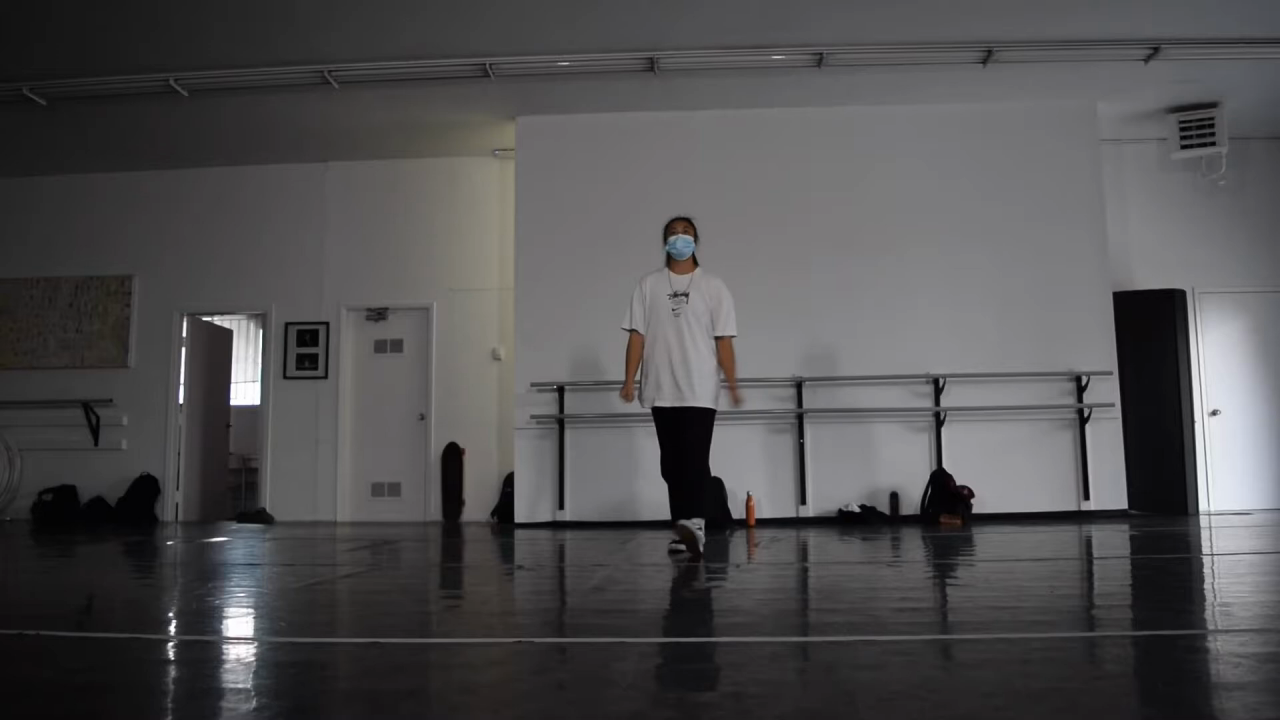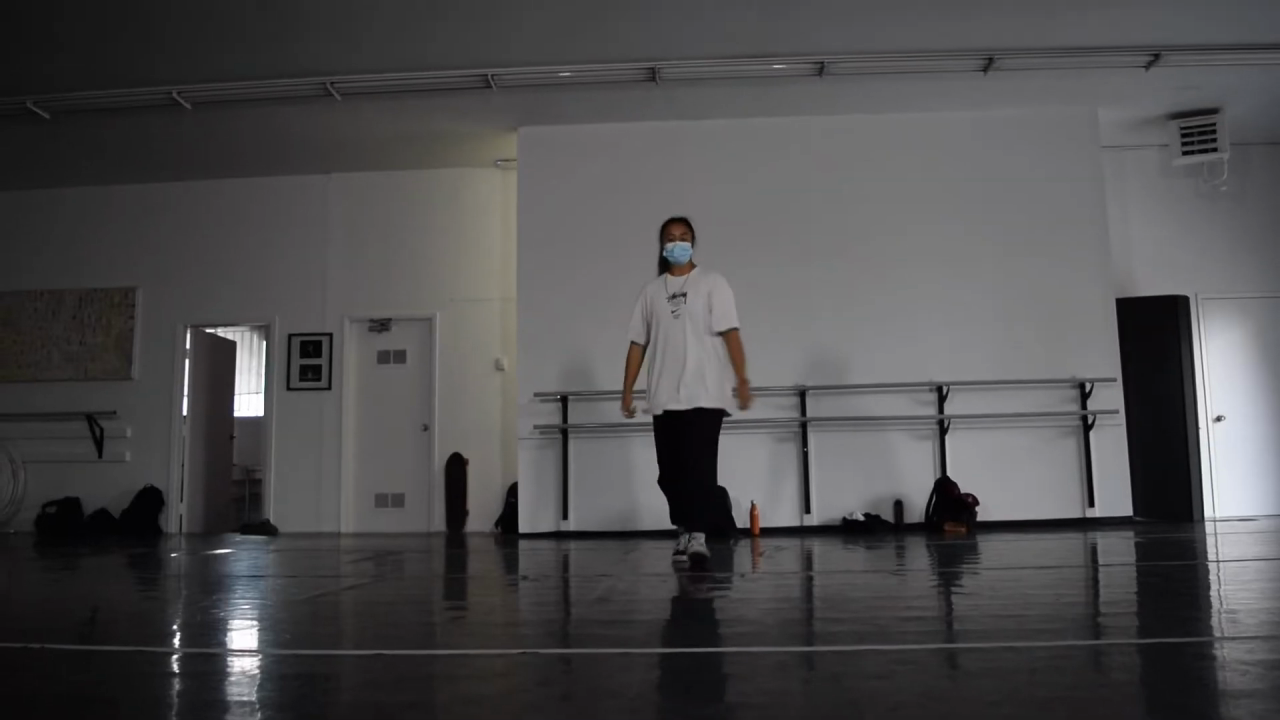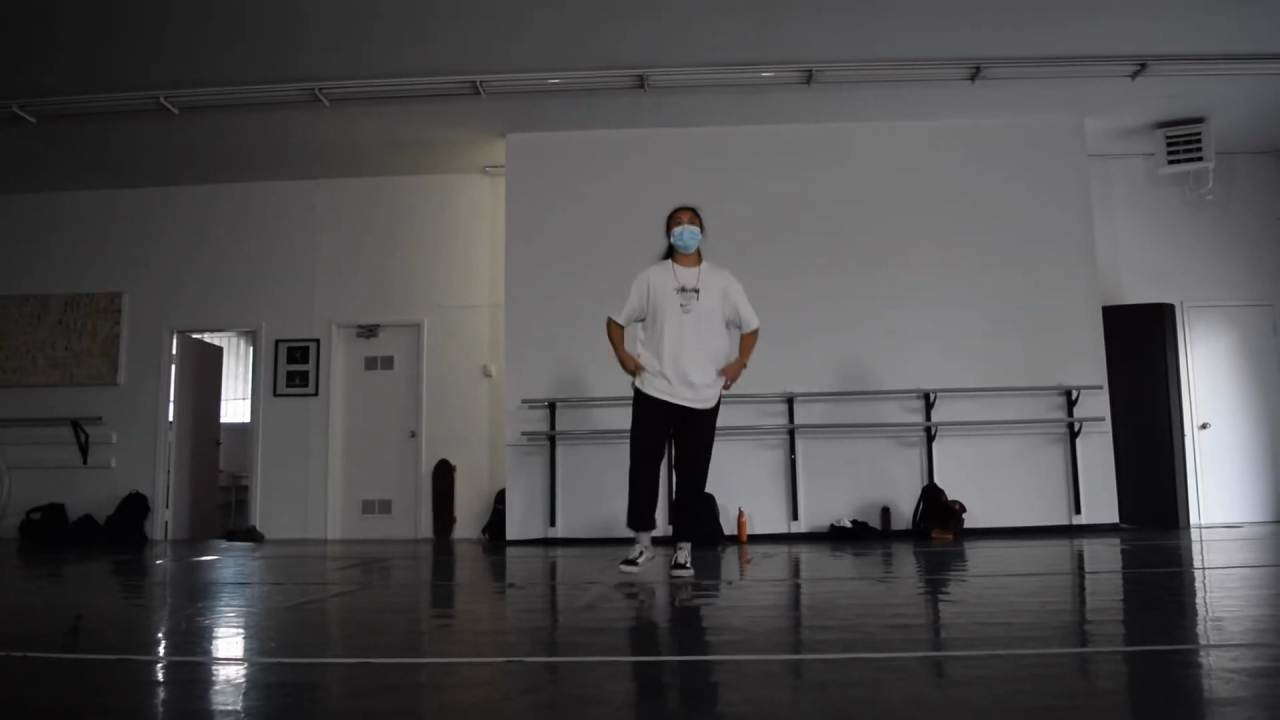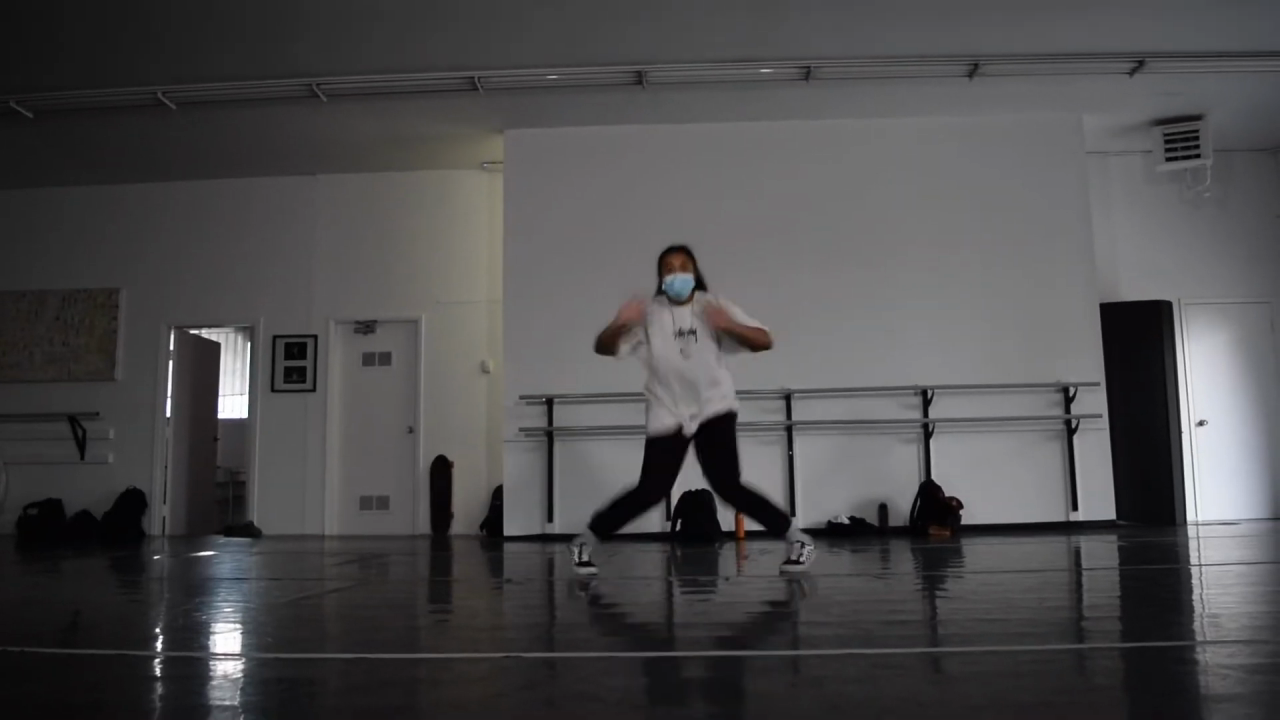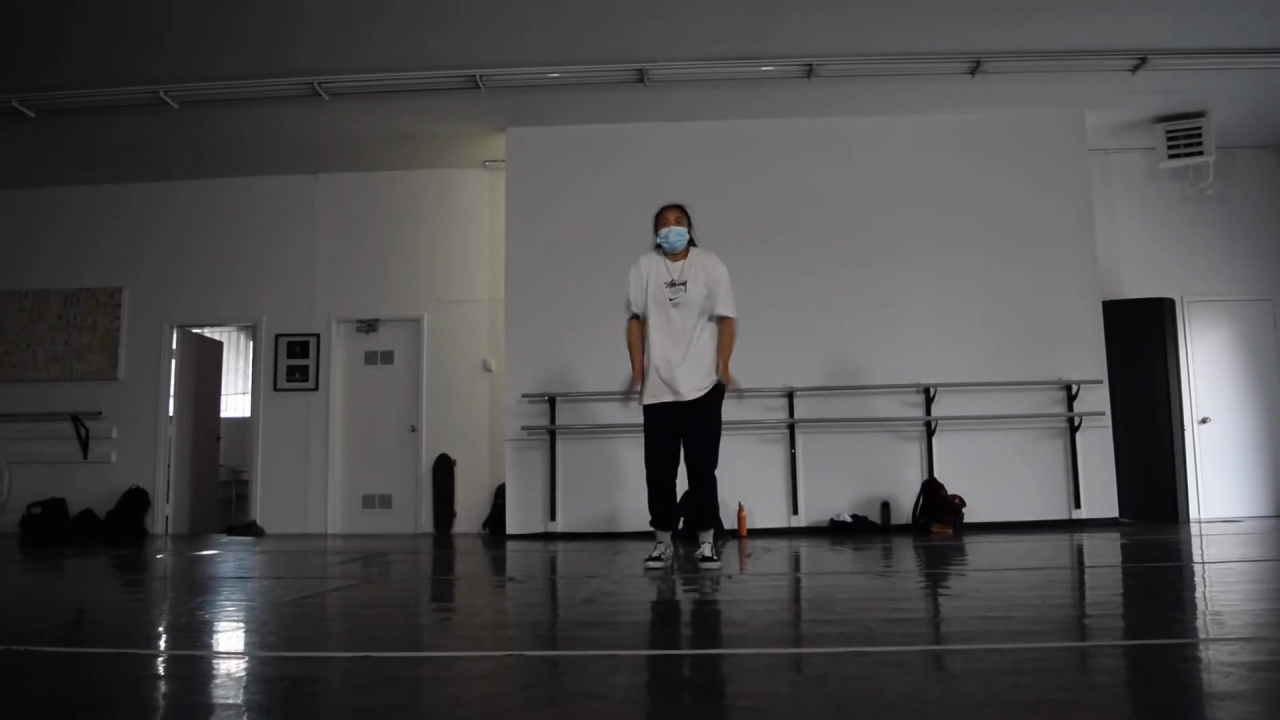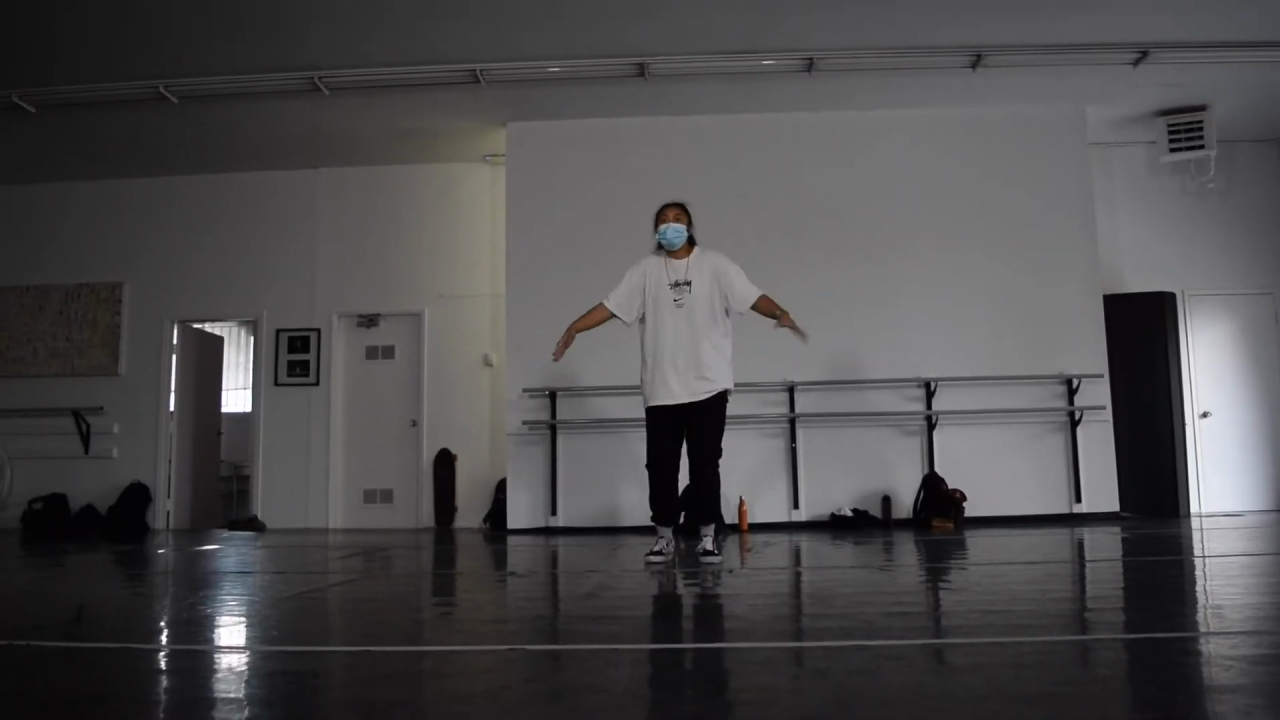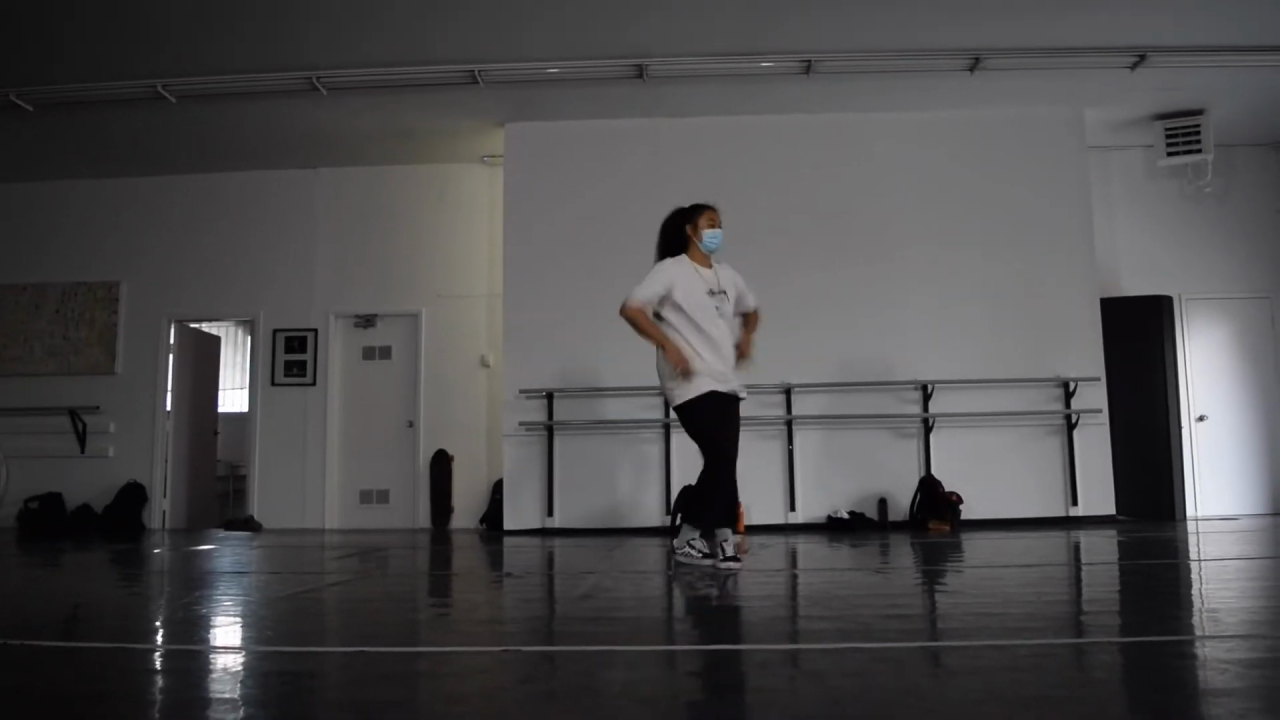
dt=0.7s
person 1, frame 1
left shoulder: (712, 286)
right shoulder: (648, 285)
left elbow: (723, 339)
right elbow: (637, 334)
left wrist: (731, 383)
right wrist: (630, 377)
left hip: (698, 390)
right hip: (661, 390)
left knee: (695, 458)
right knee: (672, 462)
left ankle: (696, 525)
right ankle: (683, 526)
person 1, frame 2
left shoulder: (712, 283)
right shoulder: (651, 291)
left elbow: (730, 334)
right elbow: (638, 344)
left wrist: (742, 380)
right wrist: (628, 390)
left hip: (705, 397)
right hip: (665, 396)
left knee: (700, 464)
right knee: (670, 471)
left ankle: (698, 536)
right ankle: (685, 532)
person 1, frame 3
left shoulder: (722, 279)
right shoulder: (651, 277)
left elbow: (750, 325)
right elbow: (617, 321)
left wrist: (739, 362)
right wrist: (622, 352)
left hip: (703, 392)
right hip: (654, 388)
left knee: (692, 471)
right knee: (645, 462)
left ankle: (683, 548)
right ankle: (642, 542)
person 1, frame 4
left shoulder: (719, 310)
right shoulder: (648, 314)
left elbow: (763, 341)
right elbow: (604, 347)
left wrist: (730, 326)
right wrist: (620, 324)
left hip: (715, 409)
right hip: (668, 416)
left knee: (726, 484)
right knee: (649, 492)
left ankle: (794, 537)
right ankle: (588, 540)
person 1, frame 5
left shoulder: (708, 263)
right shoulder: (645, 266)
left elbow: (724, 318)
right elbow: (637, 319)
left wrist: (723, 367)
right wrist: (638, 367)
left hip: (703, 385)
right hip: (658, 388)
left knee: (702, 465)
right knee: (659, 466)
left ankle: (706, 541)
right ankle: (663, 541)
person 1, frame 6
left shoulder: (715, 264)
right shoulder: (646, 270)
left elbow: (752, 298)
right elbow: (610, 307)
left wrist: (780, 314)
right wrist: (572, 330)
left hip: (707, 385)
right hip: (661, 388)
left knee: (705, 461)
right knee: (660, 464)
left ankle: (707, 537)
right ankle: (665, 537)
person 1, frame 7
left shoulder: (727, 275)
right shoulder: (669, 270)
left elbow: (750, 310)
right elbow: (630, 308)
left wrist: (746, 336)
right wrist: (668, 344)
left hip: (724, 383)
right hip: (689, 382)
left knee: (722, 462)
right knee: (722, 458)
left ankle: (688, 537)
right ankle: (724, 538)
